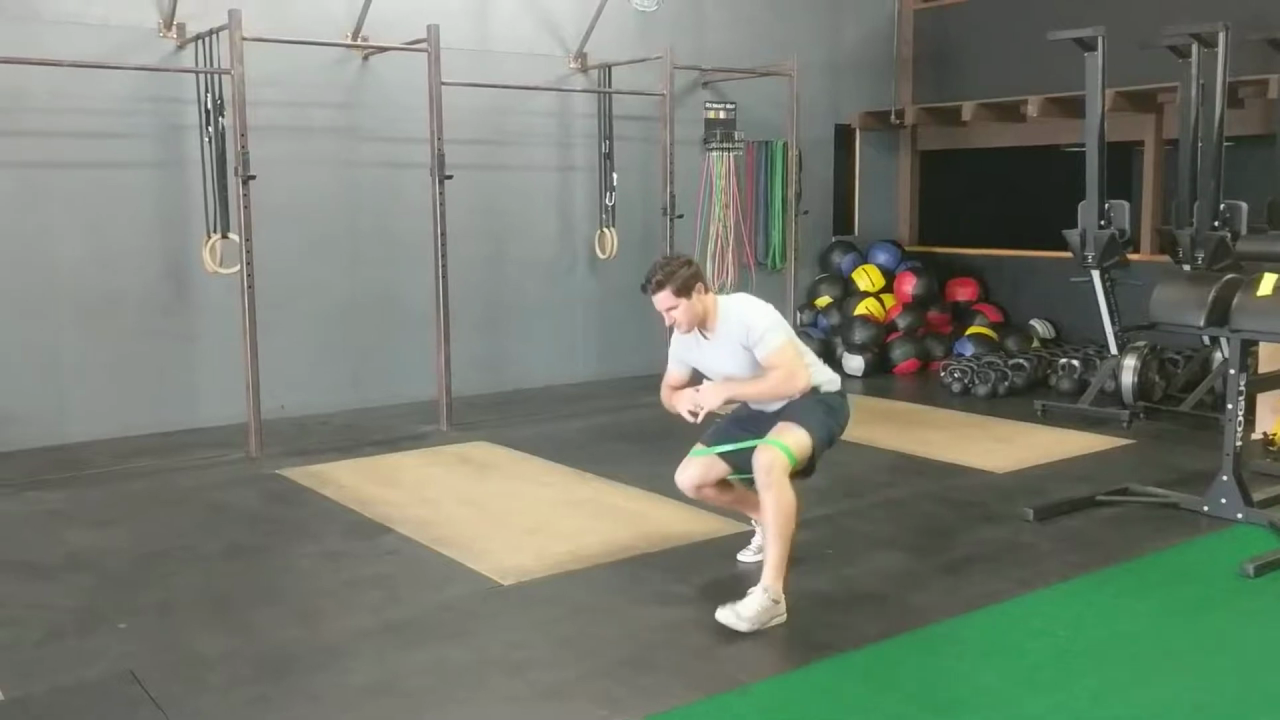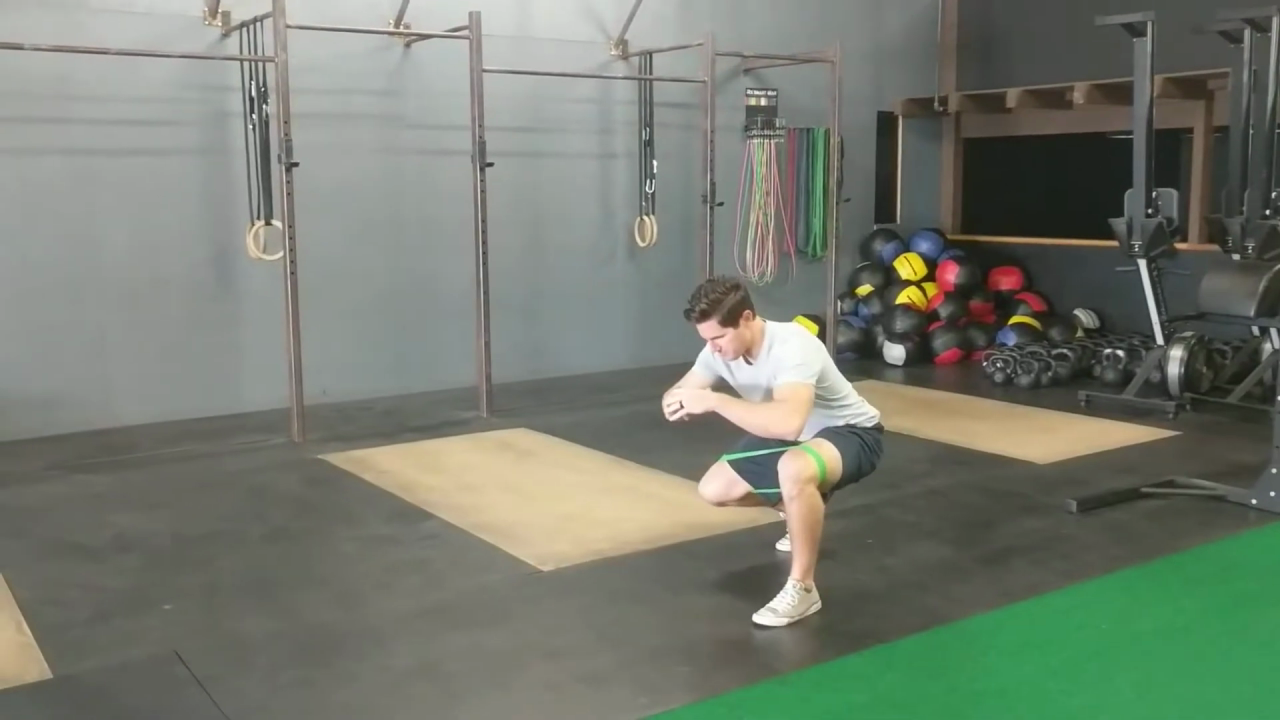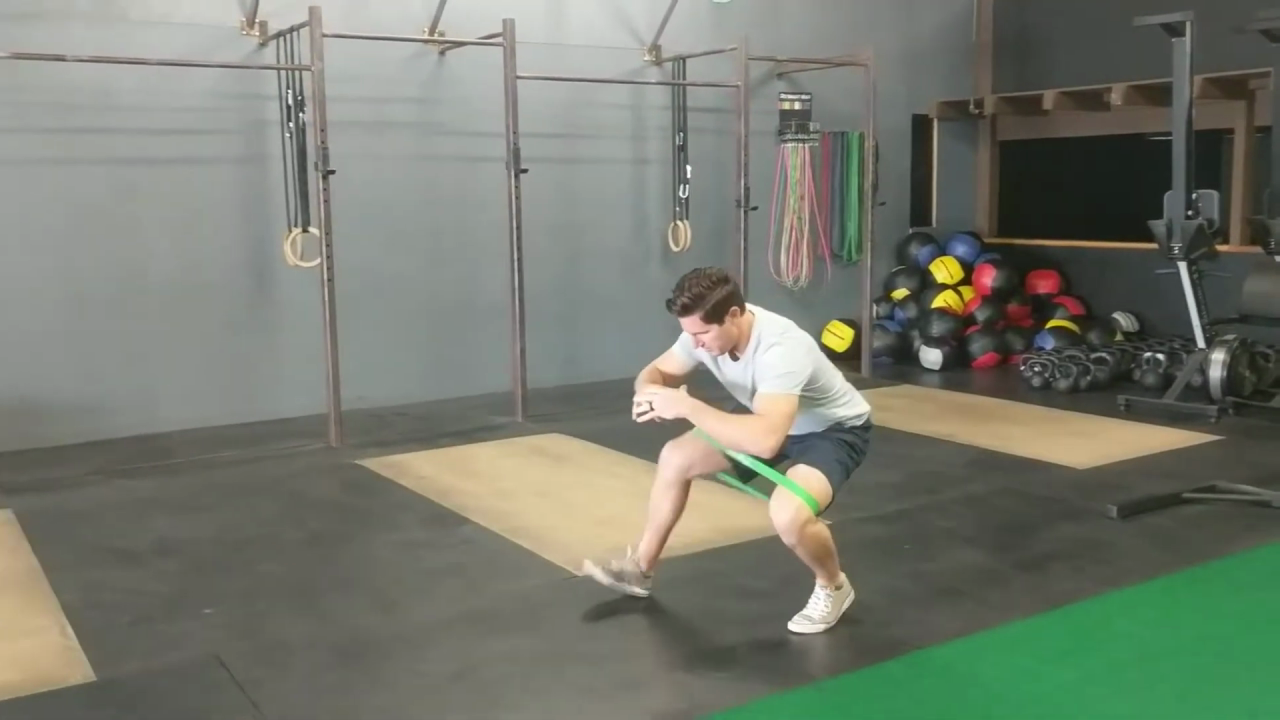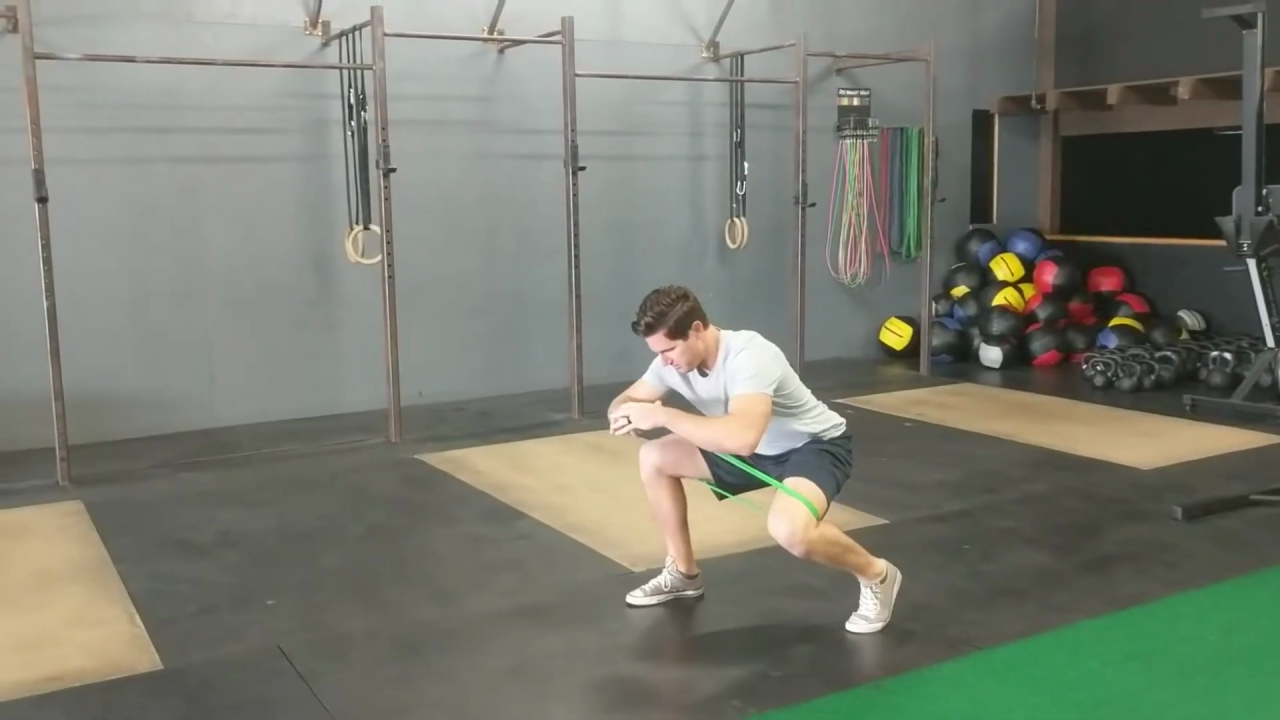
dt=1s
person 1, frame 1
left shoulder: (749, 315)
right shoulder: (684, 337)
left elbow: (795, 379)
right elbow: (669, 388)
left wrist: (726, 390)
right wrist: (681, 399)
left hip: (816, 399)
right hip: (762, 409)
left knee: (768, 461)
right knee: (690, 479)
left ankle: (771, 595)
right ankle: (767, 519)
person 1, frame 2
left shoulder: (793, 348)
right shoulder: (721, 349)
left elbow: (789, 423)
right elbow: (678, 392)
left wrist: (714, 400)
right wrist: (675, 403)
left hip: (852, 433)
right hip: (795, 437)
left knee: (794, 469)
right knee: (714, 490)
left ankle: (802, 588)
right ankle: (806, 510)
person 1, frame 3
left shoulder: (781, 349)
right shoulder: (709, 329)
left elbow: (764, 441)
right elbow: (657, 371)
left wrist: (686, 406)
right wrist: (650, 392)
left hip: (836, 429)
right hip: (775, 419)
left knee: (788, 514)
right knee: (676, 458)
left ankle: (833, 588)
right ankle: (639, 568)
person 1, frame 4
left shoulder: (749, 357)
right shoulder: (675, 358)
left elbow: (742, 438)
right elbow: (626, 400)
left wrist: (663, 415)
right wrist: (626, 414)
left hip: (816, 445)
right hip: (758, 449)
left knee: (788, 528)
right knee: (653, 457)
left ankle: (876, 576)
right ankle: (682, 572)
